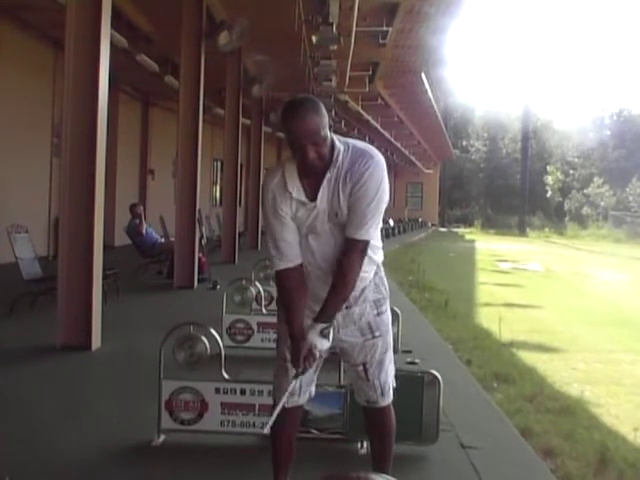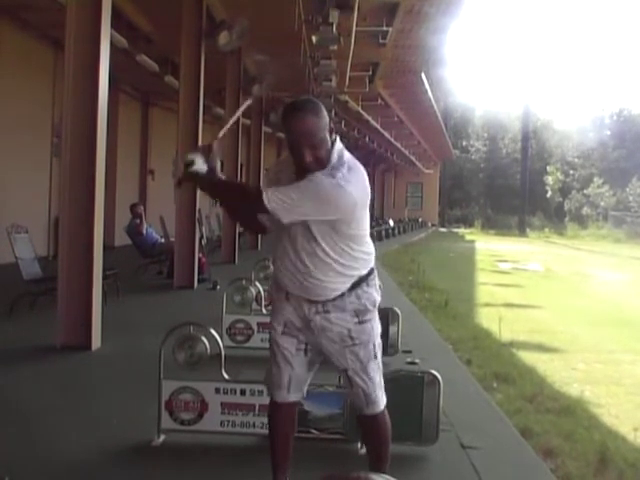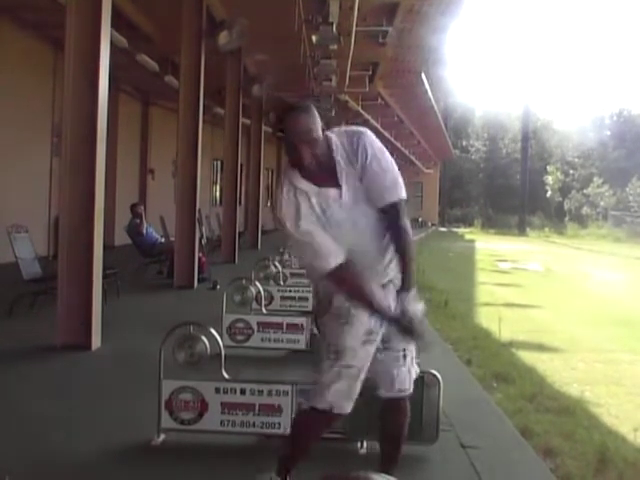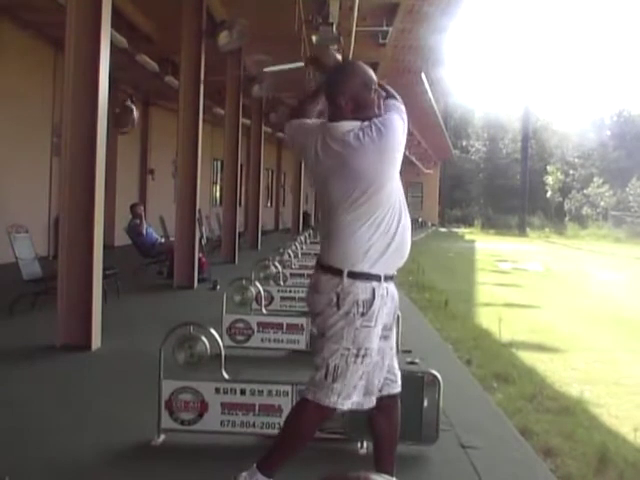
dt=0.5s
person 1, frame 1
left shoulder: (367, 165)
right shoulder: (276, 185)
left elbow: (355, 252)
right elbow: (288, 267)
left wrist: (323, 323)
right wrist: (294, 334)
left hip: (362, 298)
right hip: (304, 301)
left knee: (377, 397)
right knee: (287, 397)
person 1, frame 2
left shoulder: (342, 183)
right shoulder: (296, 168)
left elbow: (255, 203)
right elbow: (260, 221)
left wrist: (203, 178)
right wrist: (213, 175)
left hip: (347, 304)
right hip: (291, 300)
left knee: (370, 402)
right knee: (283, 396)
person 1, frame 3
left shoulder: (360, 143)
right shoulder: (293, 198)
left elbow: (394, 215)
right elbow: (337, 272)
left wrist: (405, 286)
right wrist: (385, 311)
left hip: (395, 287)
right hip: (352, 300)
left knee: (396, 393)
right knee: (329, 402)
person 1, frame 4
left shoulder: (315, 140)
right shoulder: (383, 137)
left elbow: (293, 119)
right elbow: (395, 100)
left wrist: (327, 83)
right wrist: (343, 76)
left hip: (369, 288)
right hip: (355, 291)
left knee: (386, 390)
right knee: (328, 395)
